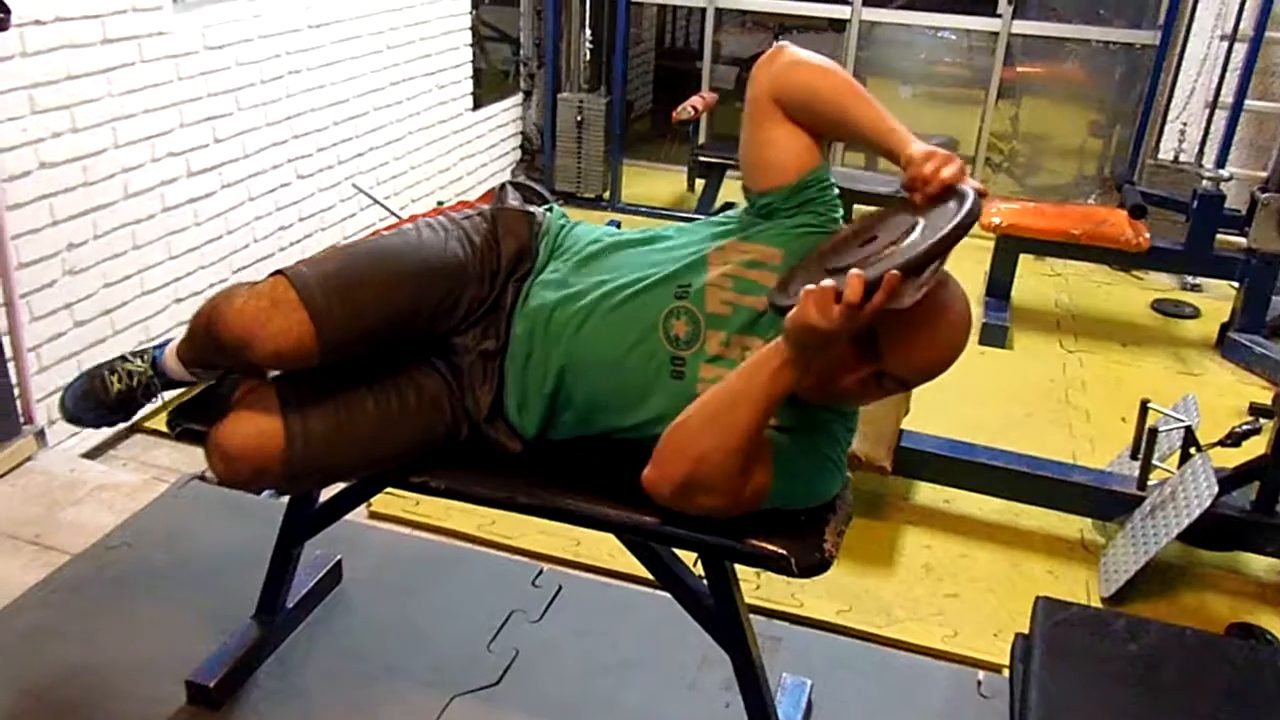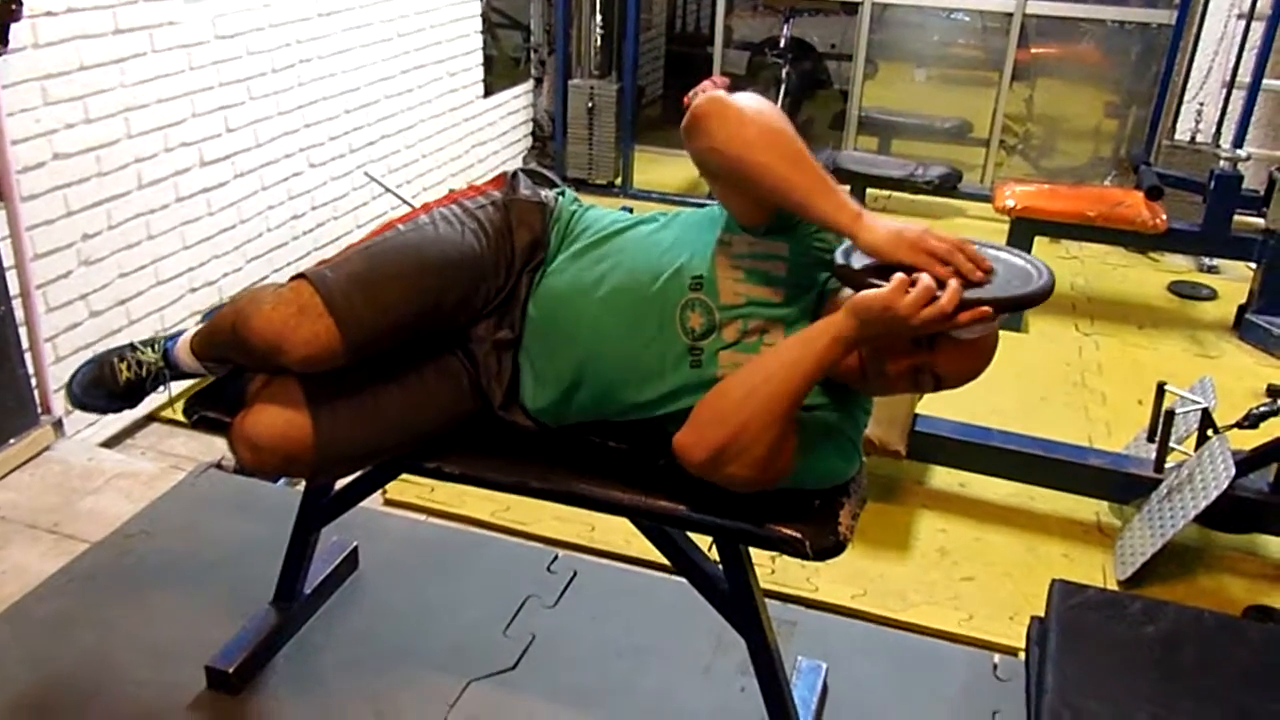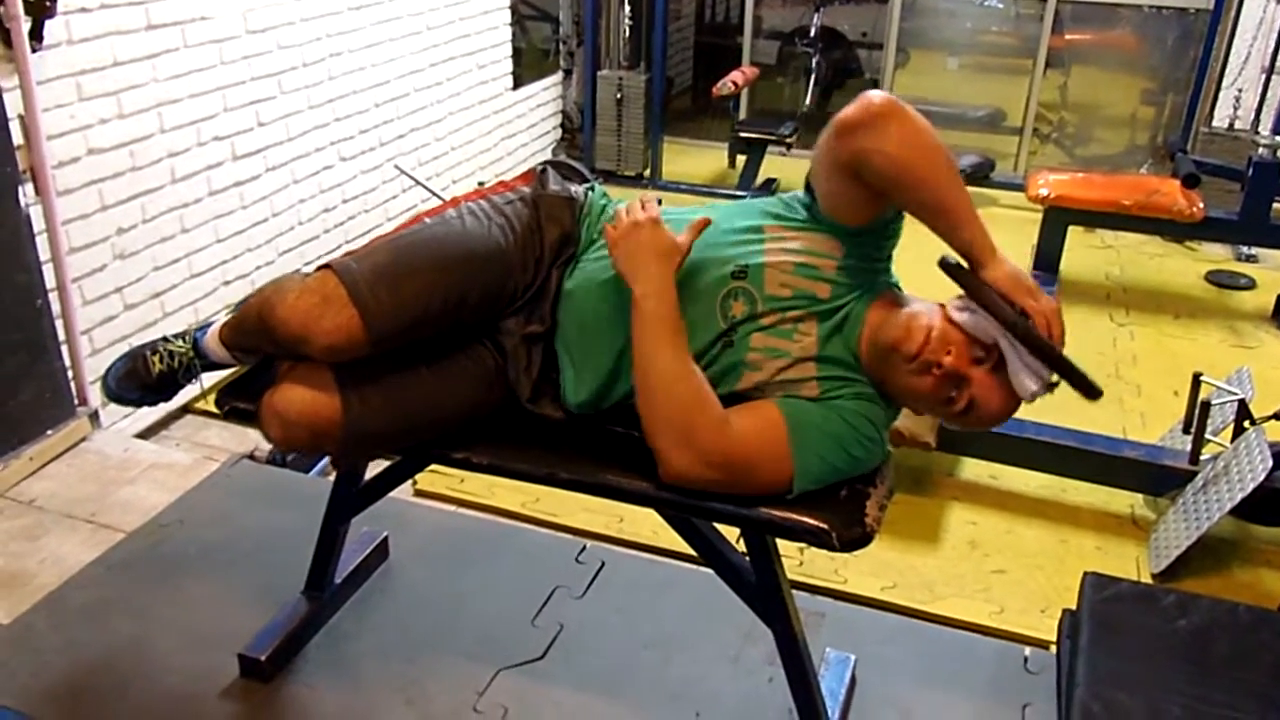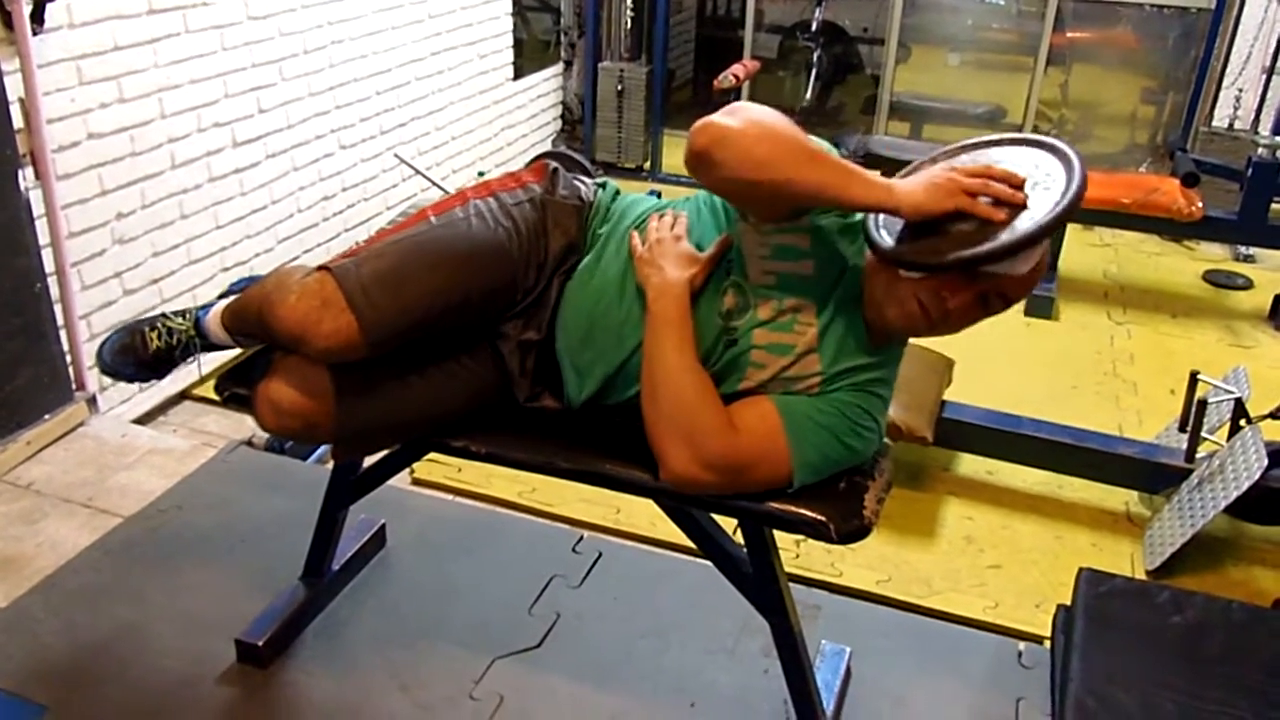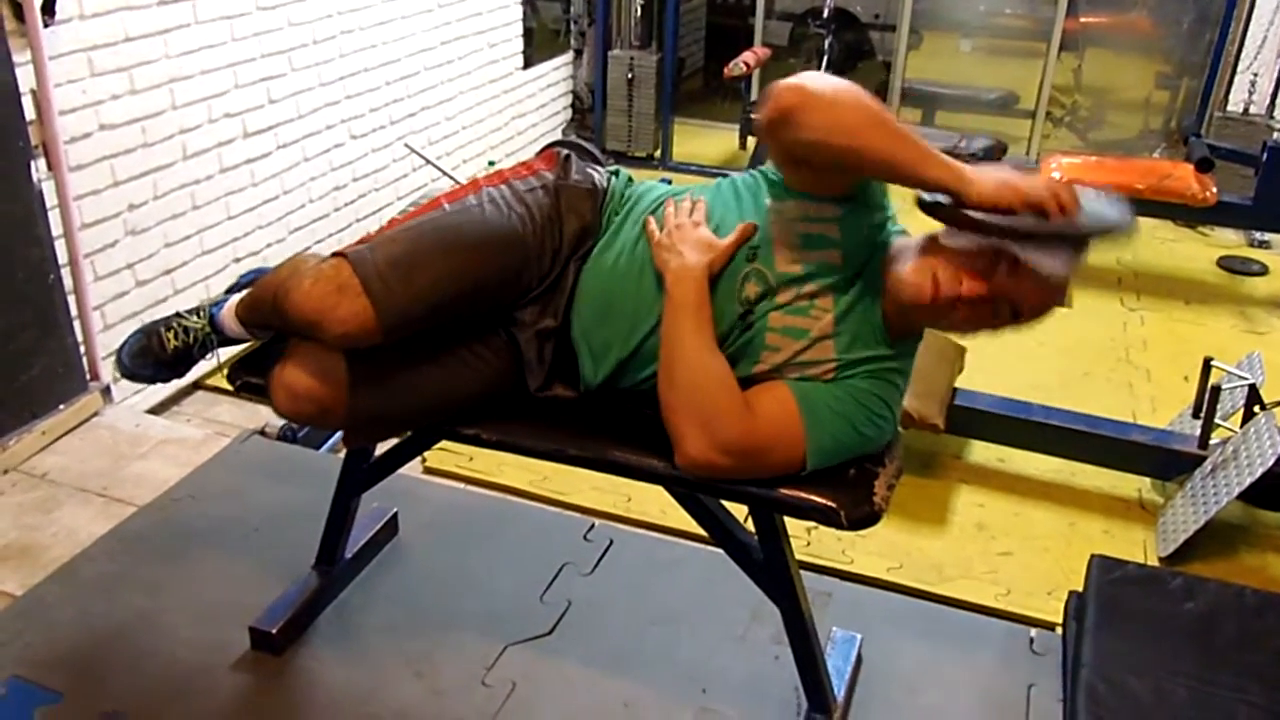
dt=1s
person 1, frame 1
left shoulder: (813, 454)
right shoulder: (807, 237)
left elbow: (675, 480)
right elbow: (779, 72)
left wrist: (790, 354)
right wrist: (905, 145)
left hip: (486, 395)
left knee: (239, 450)
right knee: (257, 327)
left ankle: (232, 381)
right ankle: (183, 360)
person 1, frame 2
left shoulder: (829, 433)
right shoulder: (812, 233)
left elbow: (708, 448)
right elbow: (714, 117)
left wrist: (845, 331)
right wrist: (865, 223)
left hip: (504, 378)
left knee: (265, 439)
right knee: (291, 330)
left ankle: (238, 372)
right ankle: (195, 350)
person 1, frame 3
left shoulder: (848, 429)
right shoulder: (860, 245)
left elbow: (689, 454)
right elbow: (871, 122)
left wrist: (650, 286)
right wrist: (991, 261)
left hip: (531, 366)
left knee: (295, 416)
right knee: (314, 322)
left ankle: (260, 360)
right ankle: (222, 340)
person 1, frame 4
left shoulder: (850, 411)
right shoulder: (837, 212)
left elbow: (693, 459)
right elbow: (716, 142)
left wrist: (668, 291)
right wrist: (900, 190)
left hip: (531, 364)
left knee: (288, 404)
right knee: (315, 319)
left ankle: (259, 327)
right ankle: (225, 318)
person 1, frame 5
left shoulder: (864, 401)
right shoulder: (855, 211)
left elbow: (707, 445)
right elbow: (793, 103)
left wrist: (687, 275)
right wrist: (968, 180)
left hip: (544, 353)
left knee: (304, 392)
right knee: (331, 309)
left ankle: (274, 321)
right ankle: (240, 312)
